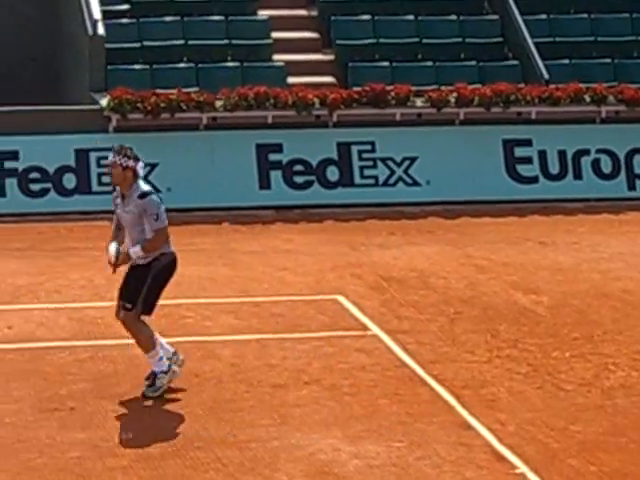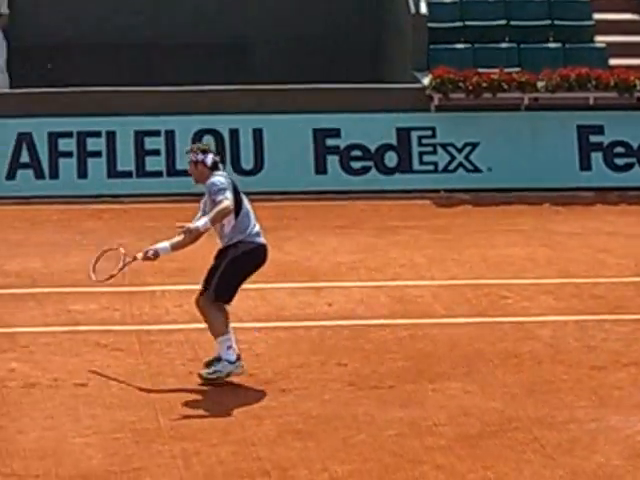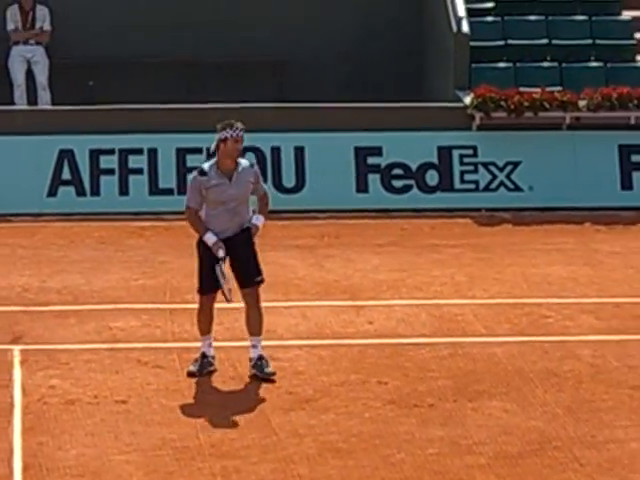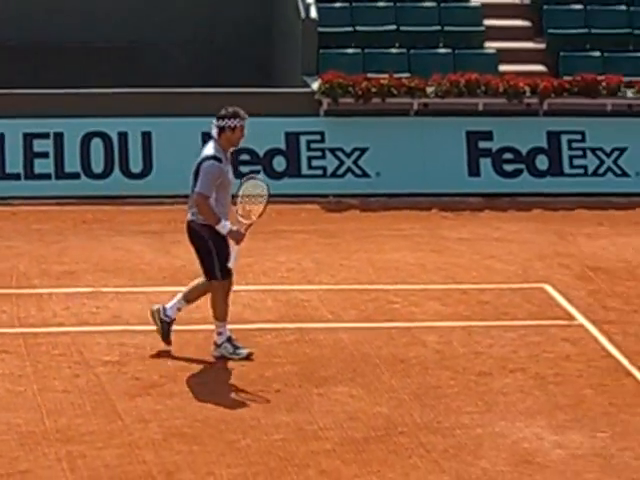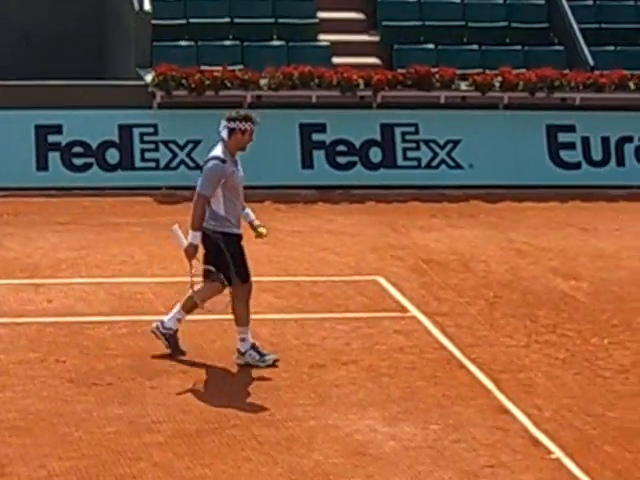
dt=1s
person 1, frame 1
left shoulder: (146, 198)
right shoulder: (119, 195)
left elbow: (161, 237)
right elbow: (119, 228)
left wrist: (132, 253)
right wrist: (115, 248)
left hip: (159, 263)
right hip: (141, 262)
left knee: (130, 317)
right knee: (124, 315)
left ankle: (162, 368)
right ankle: (167, 357)
person 1, frame 2
left shoulder: (218, 181)
right shoulder: (209, 194)
left elbow: (228, 206)
right elbow: (191, 236)
left wrist: (201, 224)
right wrist: (161, 249)
left hip: (246, 249)
right hip: (249, 249)
left knee: (206, 301)
right knee: (212, 301)
left ankle: (228, 359)
right ankle: (229, 356)
person 1, frame 3
left shoulder: (250, 170)
right shoulder: (201, 177)
left elbow: (263, 196)
right elbow: (191, 213)
left wrist: (258, 221)
right wrist: (211, 240)
left hip: (241, 238)
right hip: (212, 243)
left knee: (251, 296)
right knee: (206, 301)
left ankle: (256, 357)
right ankle: (207, 355)
person 1, frame 4
left shoulder: (221, 154)
right shoulder: (213, 162)
right elbow: (200, 202)
left wrist: (224, 227)
right wrist: (228, 229)
left hip: (209, 228)
right hip: (206, 228)
left knee: (214, 282)
right knee: (222, 284)
left ankle: (167, 312)
right ankle: (222, 341)
person 1, frame 5
left shoulder: (232, 159)
right shoulder: (218, 163)
right elbow: (199, 202)
left wrist: (252, 220)
right wrist: (193, 240)
left hip: (227, 233)
right hip: (221, 236)
left knee: (214, 286)
right knee: (242, 288)
left ankle: (168, 325)
right ankle: (245, 349)
